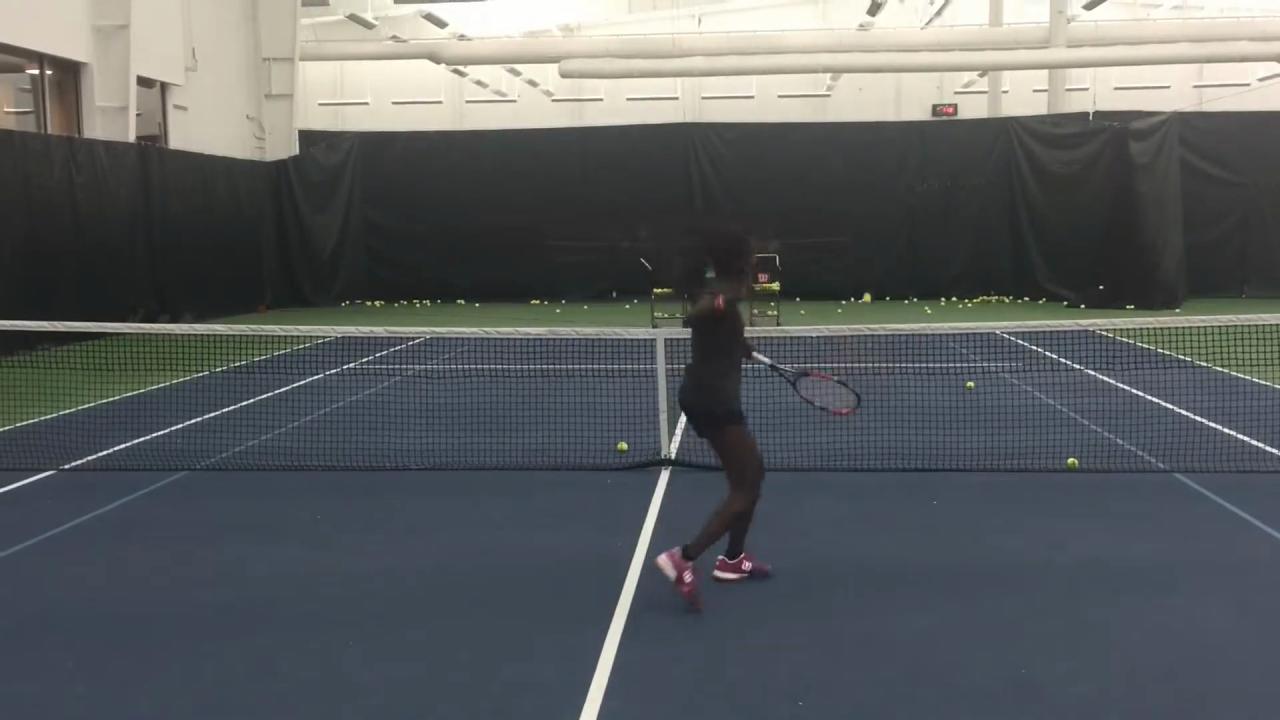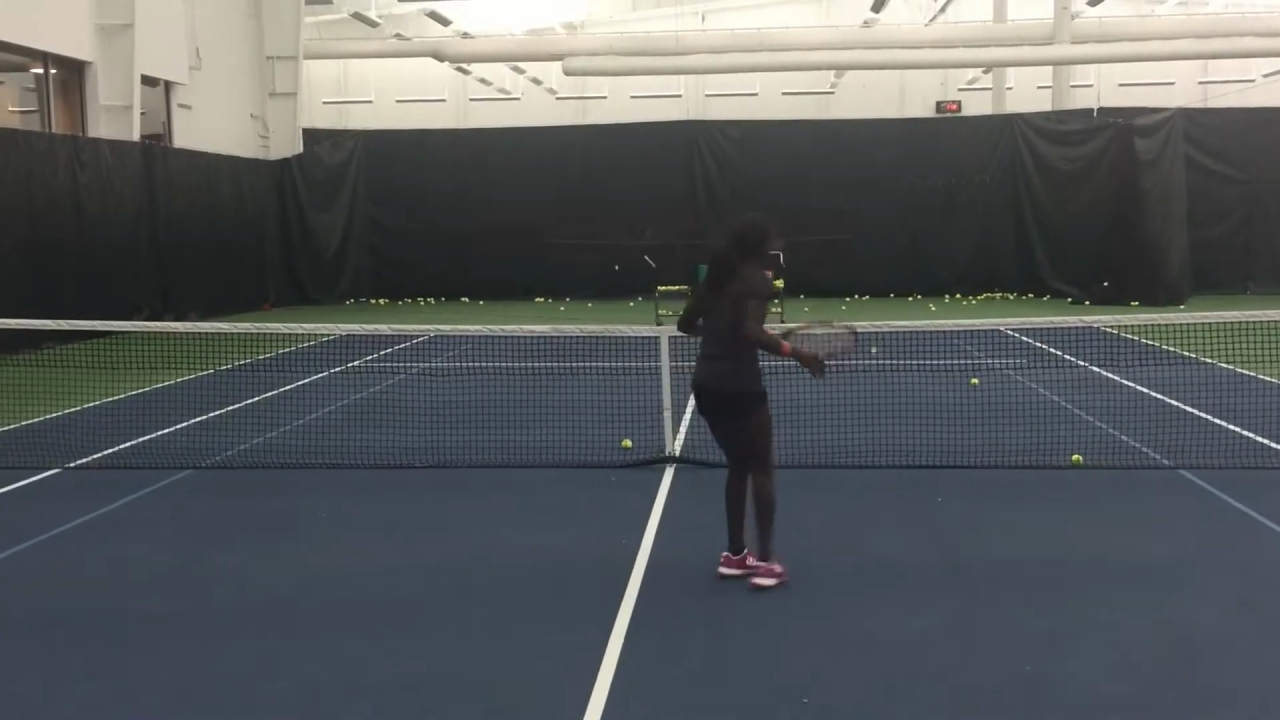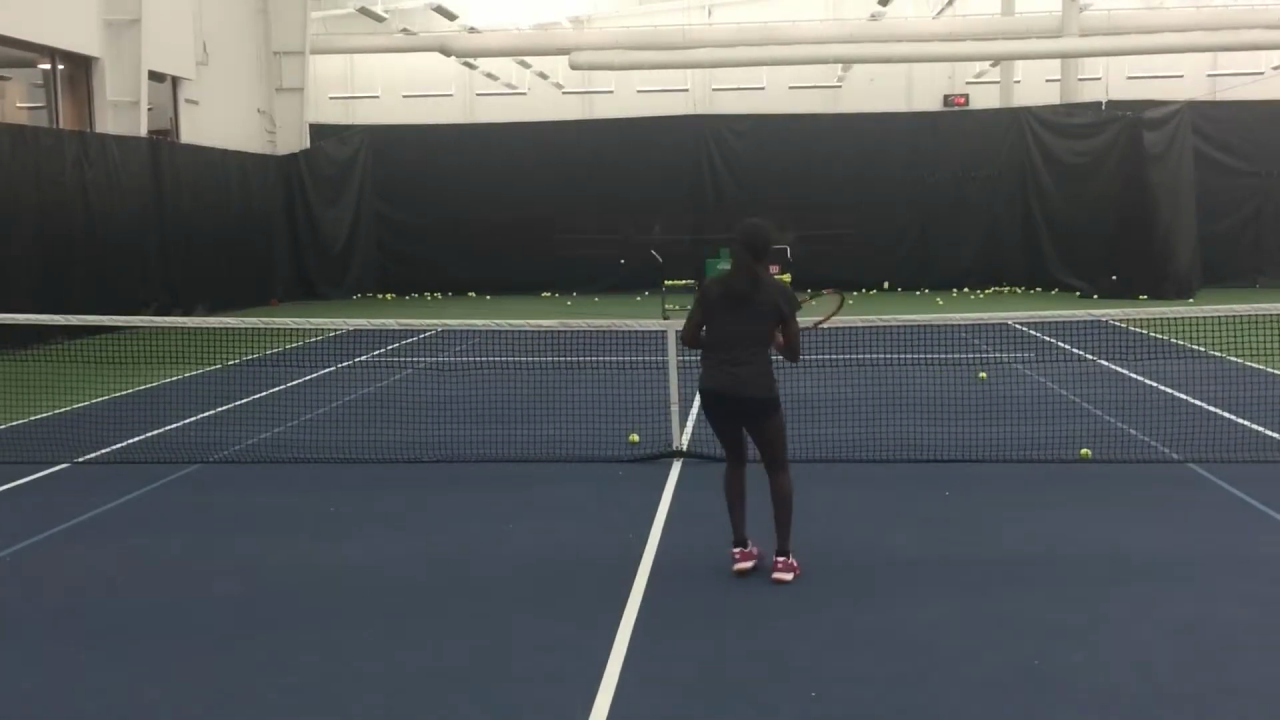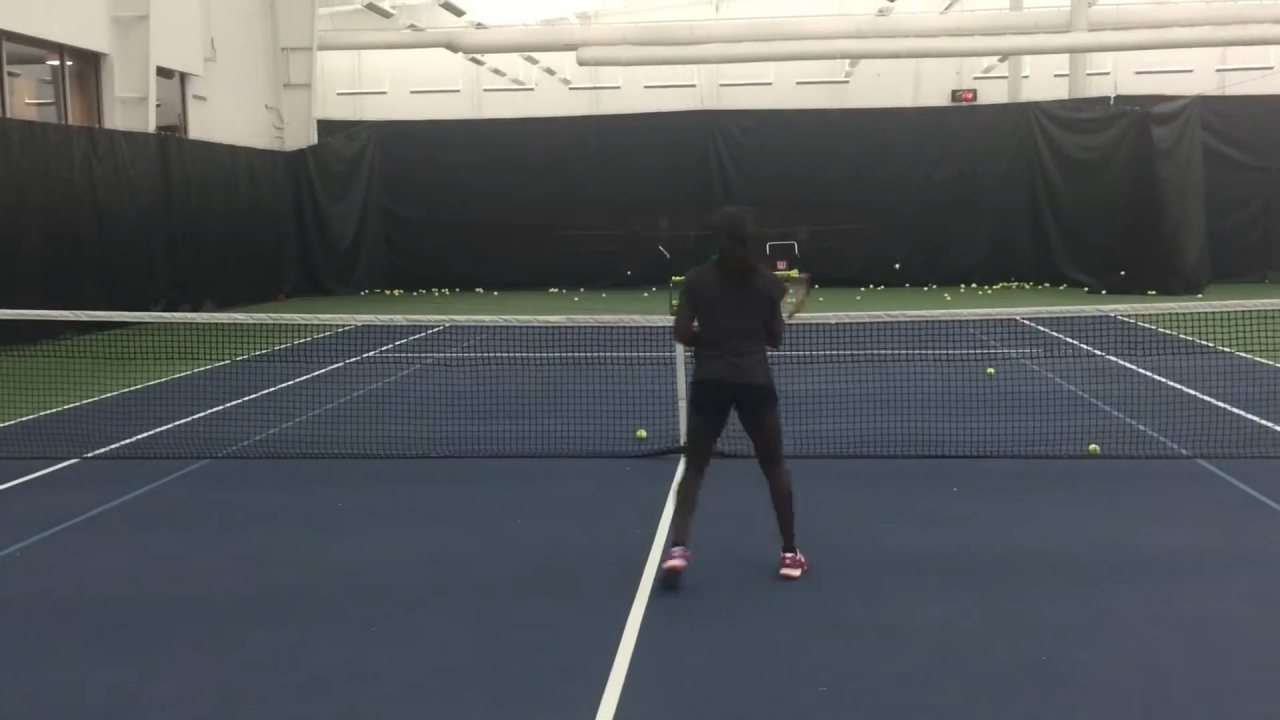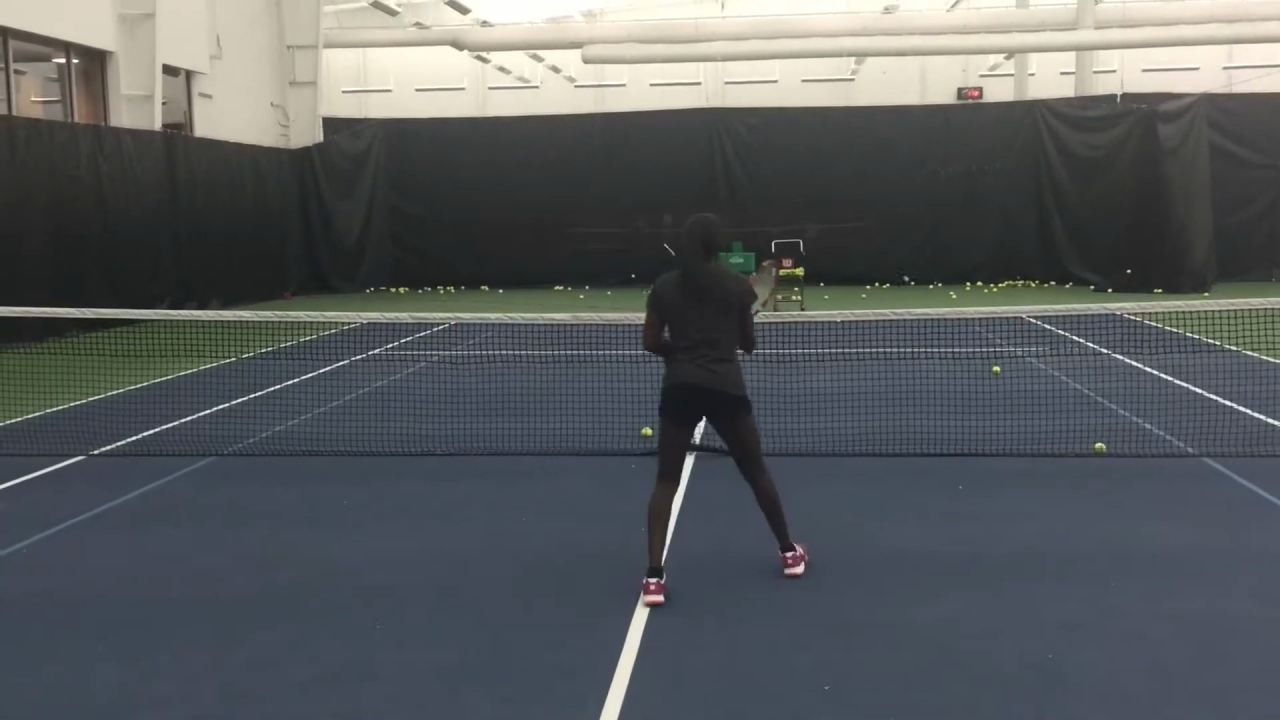
dt=0.2s
person 1, frame 1
left shoulder: (718, 290)
right shoulder: (723, 290)
right elbow: (697, 314)
left wrist: (739, 342)
right wrist: (726, 302)
left hip: (702, 398)
right hip: (713, 402)
left knee: (753, 470)
right knee: (746, 492)
left ankle: (733, 557)
right ankle: (680, 557)
person 1, frame 2
left shoulder: (715, 278)
right shoulder: (758, 281)
left elbow: (685, 323)
right elbow: (751, 332)
right wrist: (794, 353)
left hip: (705, 383)
right hip: (740, 384)
left knee: (740, 465)
right knee: (760, 469)
left ankle: (735, 553)
right ankle: (762, 563)
person 1, frame 3
left shoulder: (712, 288)
right shoulder: (778, 293)
left elbow: (688, 338)
right elbow: (793, 353)
left hip: (714, 389)
right hip: (757, 390)
left knee: (735, 463)
right knee: (778, 469)
left ankle: (740, 547)
right ankle: (783, 557)
person 1, frame 4
left shoulder: (697, 279)
right shoulder: (767, 281)
left elbow: (682, 334)
right elbow: (774, 340)
left hip: (710, 381)
right hip: (754, 381)
left knee: (695, 468)
right knee: (773, 468)
left ankle: (677, 550)
right ankle: (790, 553)
person 1, frame 5
left shoulder: (664, 285)
right shoulder: (736, 286)
left elbow: (651, 342)
right elbow: (749, 343)
left hip: (681, 388)
right hip: (726, 388)
left knee: (666, 482)
right knee: (756, 473)
left ankle: (654, 577)
right ankle: (789, 552)
